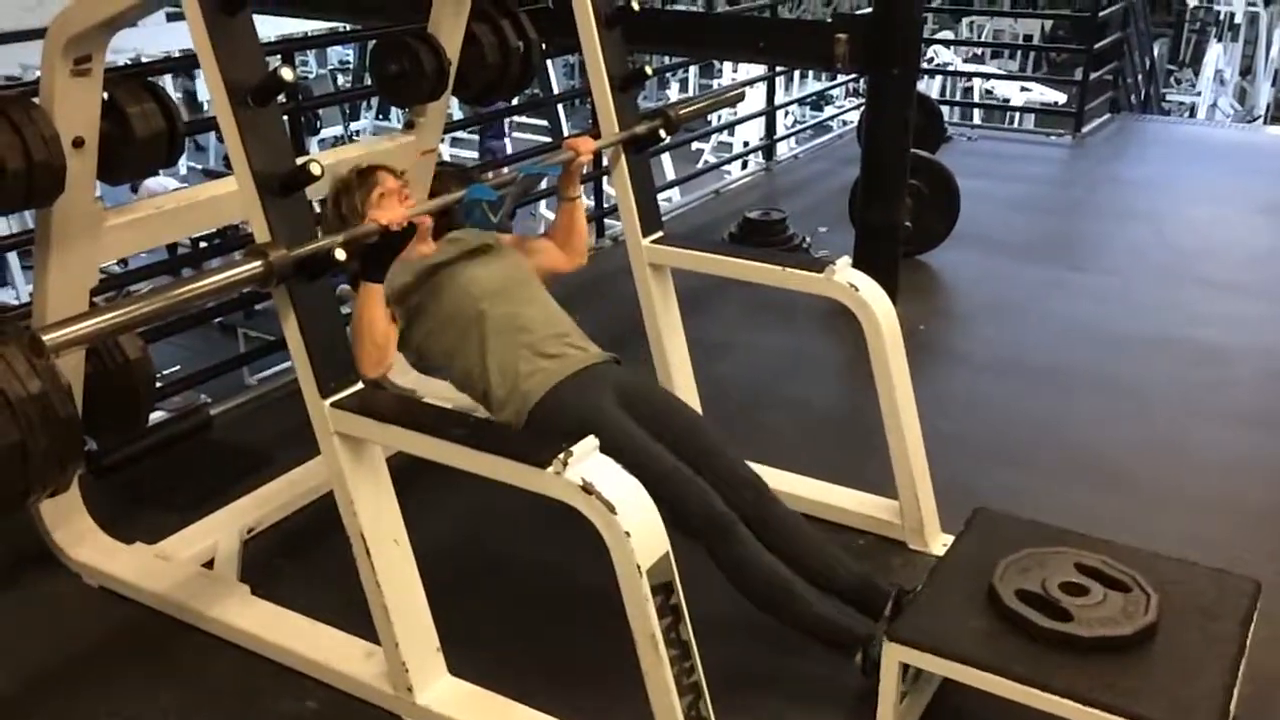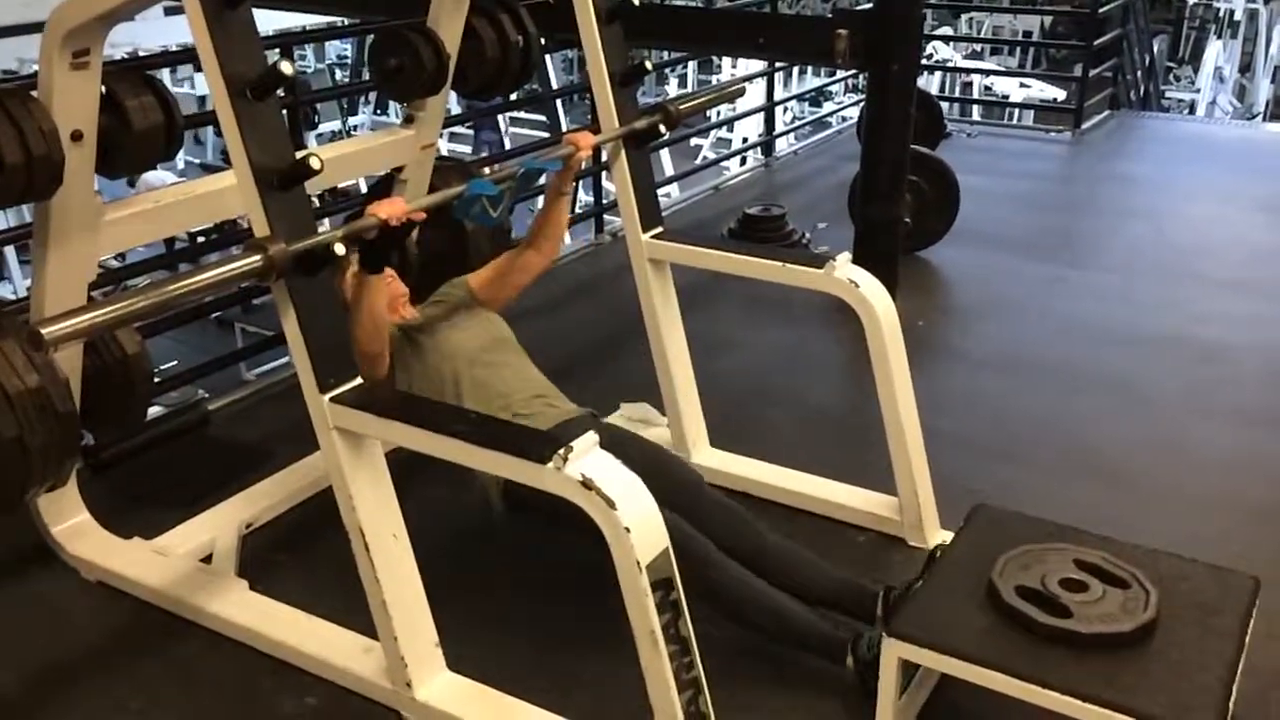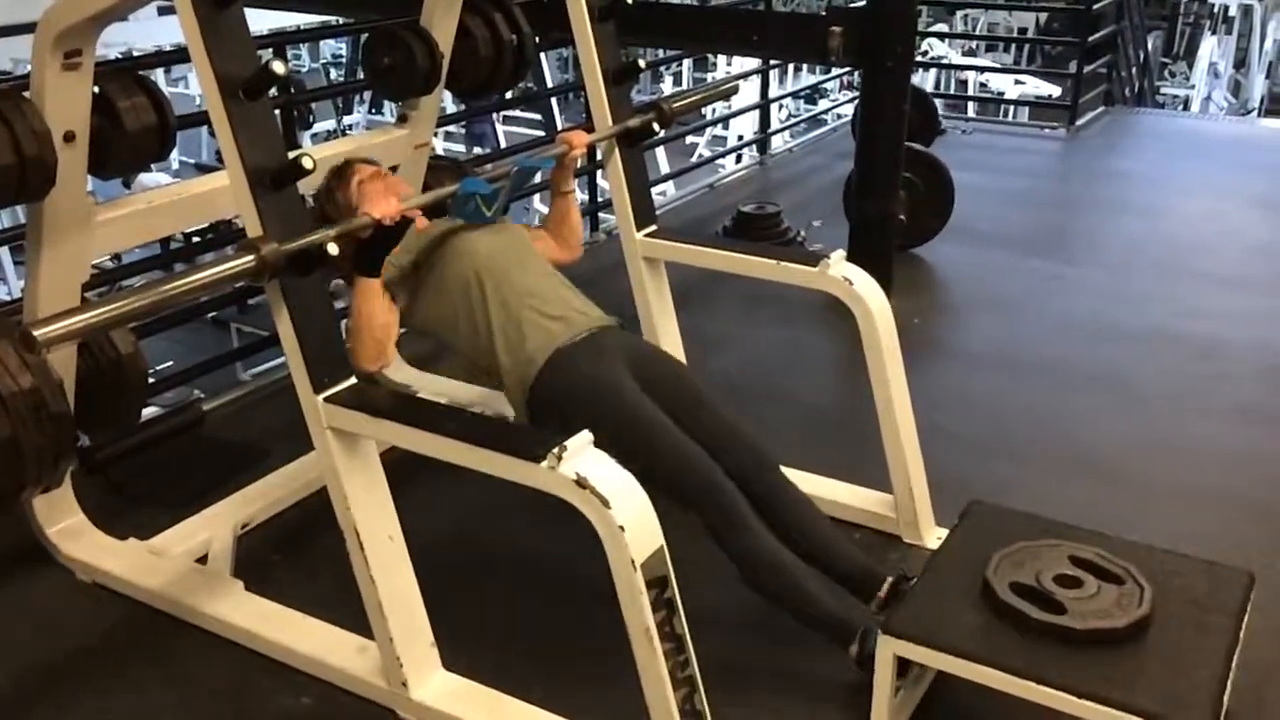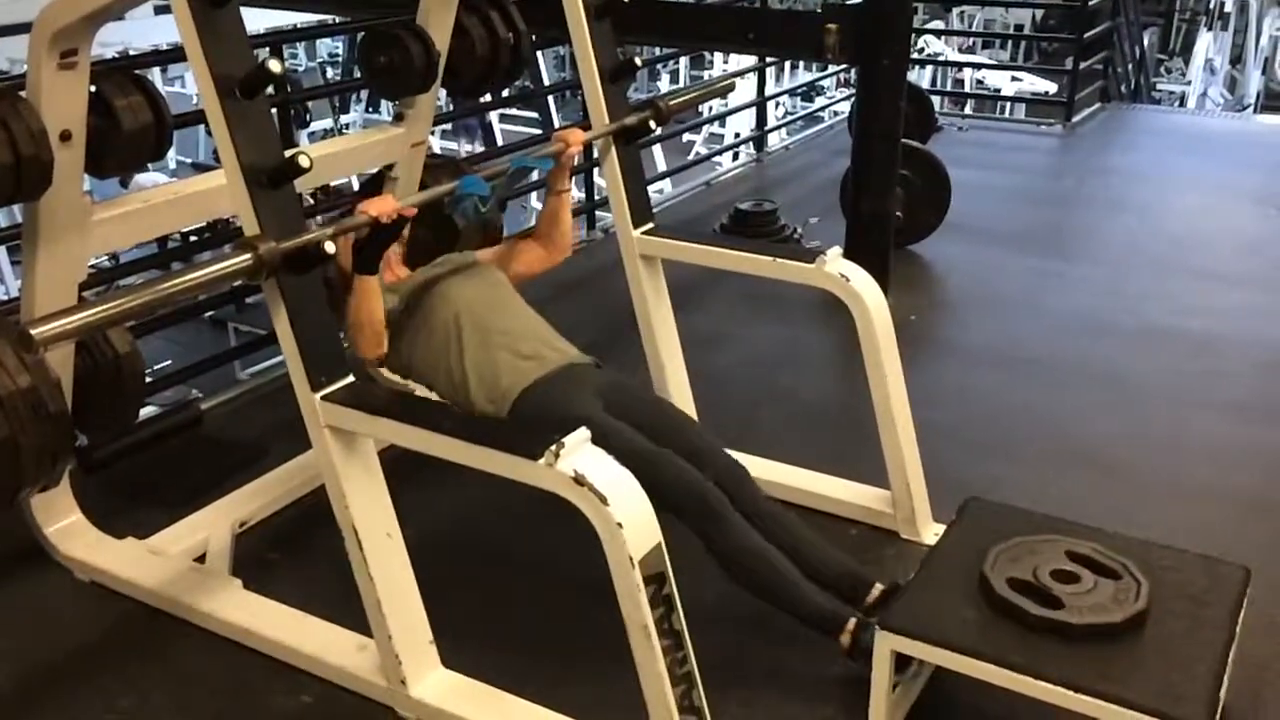
dt=0.5s
person 1, frame 1
left shoulder: (472, 242)
right shoulder: (398, 286)
left elbow: (569, 253)
right elbow: (372, 366)
left wrist: (570, 178)
right wrist: (375, 260)
left hip: (606, 375)
right hip: (549, 409)
left knee: (748, 495)
right knee: (710, 520)
left ankle: (885, 602)
right ankle: (864, 645)
person 1, frame 2
left shoulder: (450, 305)
right shoulder: (392, 356)
left elbow: (536, 253)
right elbow: (367, 346)
left wrist: (564, 176)
right wrist: (370, 251)
left hip: (582, 427)
left knee: (728, 522)
right knee: (688, 552)
left ankle: (878, 604)
right ankle: (856, 649)
person 1, frame 3
left shoulder: (468, 219)
right shoulder: (395, 264)
left elbow: (566, 247)
right elbow: (370, 360)
left wrist: (564, 171)
right wrist: (368, 255)
left hip: (615, 343)
right hip: (562, 375)
left knee: (756, 469)
right knee: (719, 500)
left ankle: (878, 588)
right ankle: (861, 635)
person 1, frame 4
left shoulder: (450, 268)
right shoulder: (387, 310)
left elbow: (551, 247)
right elbow: (369, 349)
left wrist: (559, 174)
right wrist: (365, 256)
left hip: (589, 378)
right hip: (537, 407)
left knee: (731, 480)
right knee: (700, 500)
left ankle: (868, 594)
right ankle: (850, 630)
